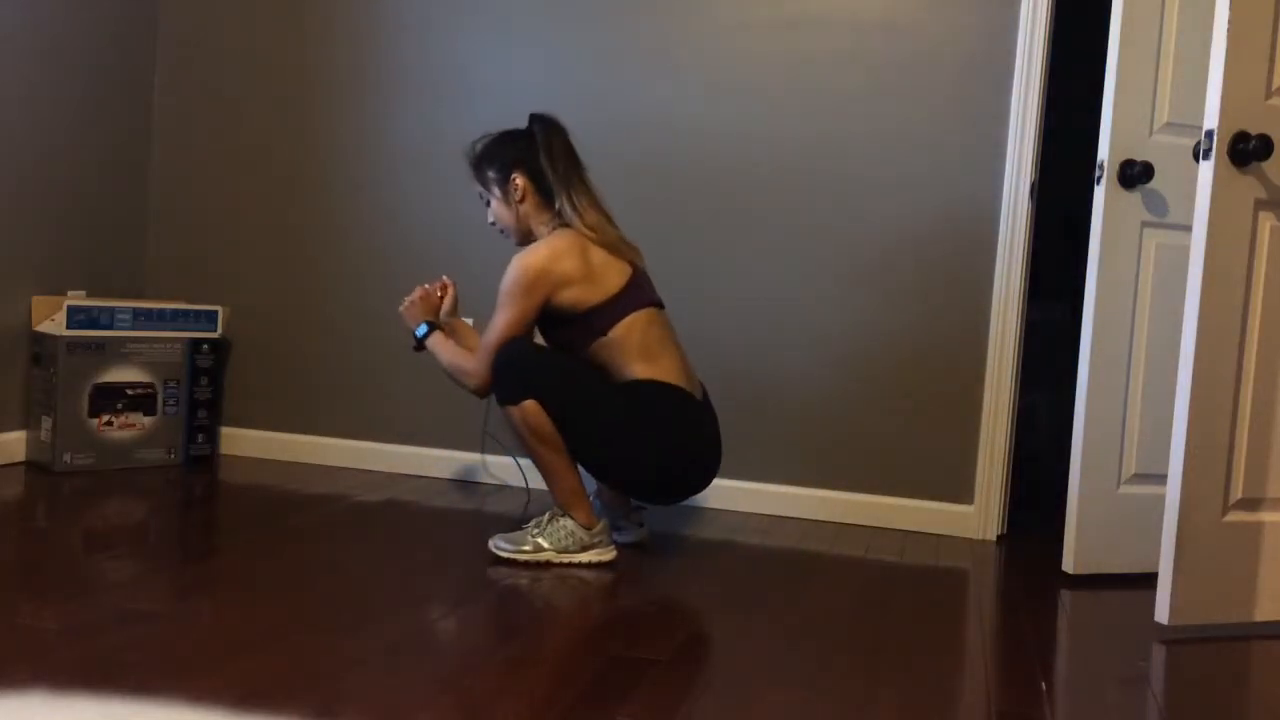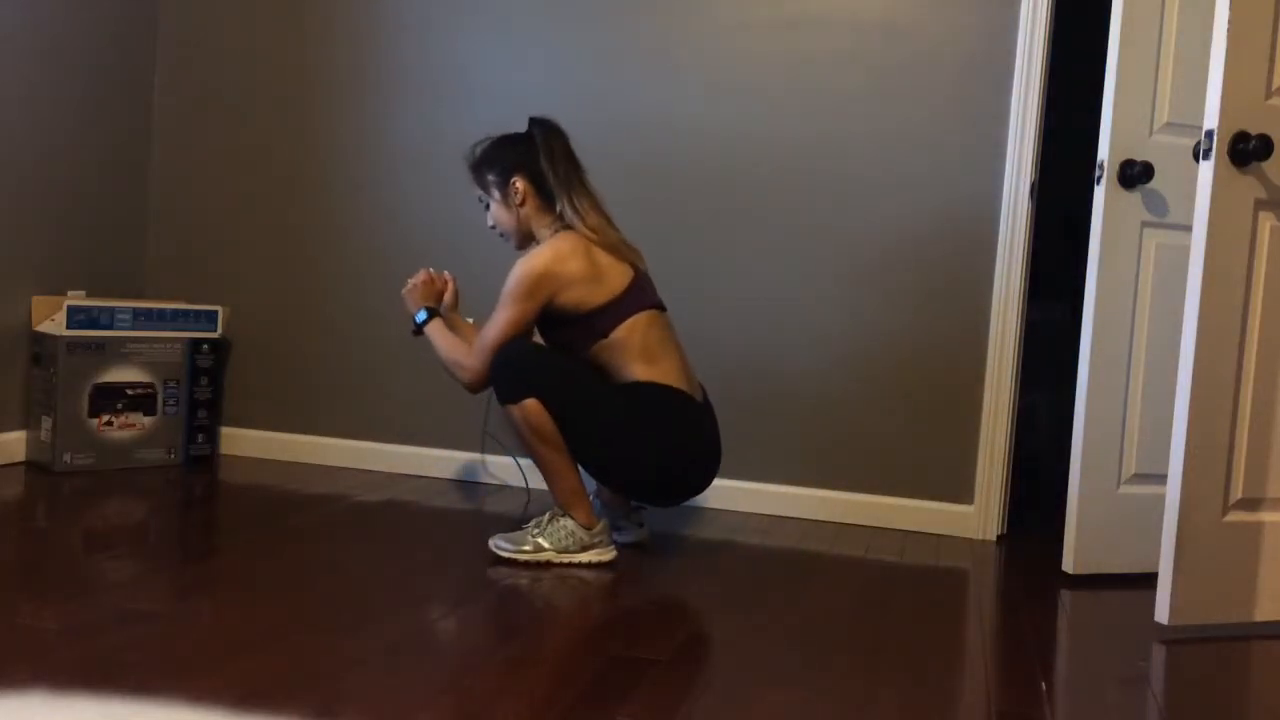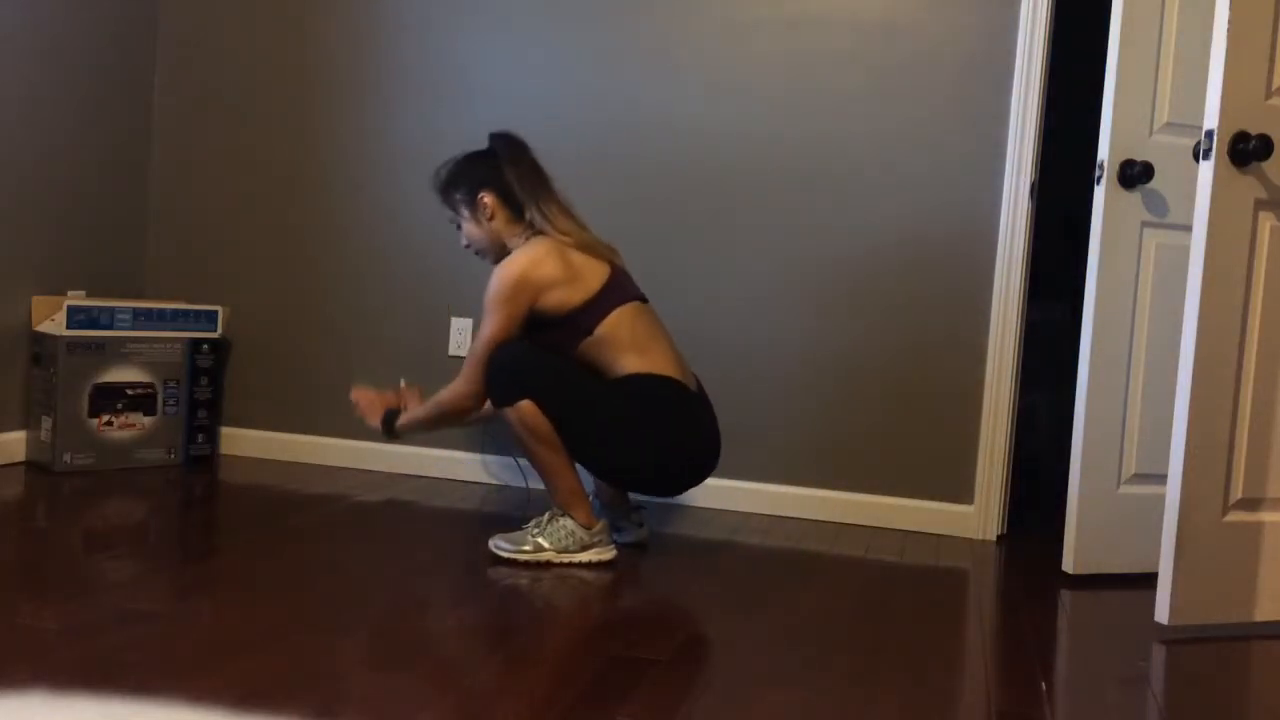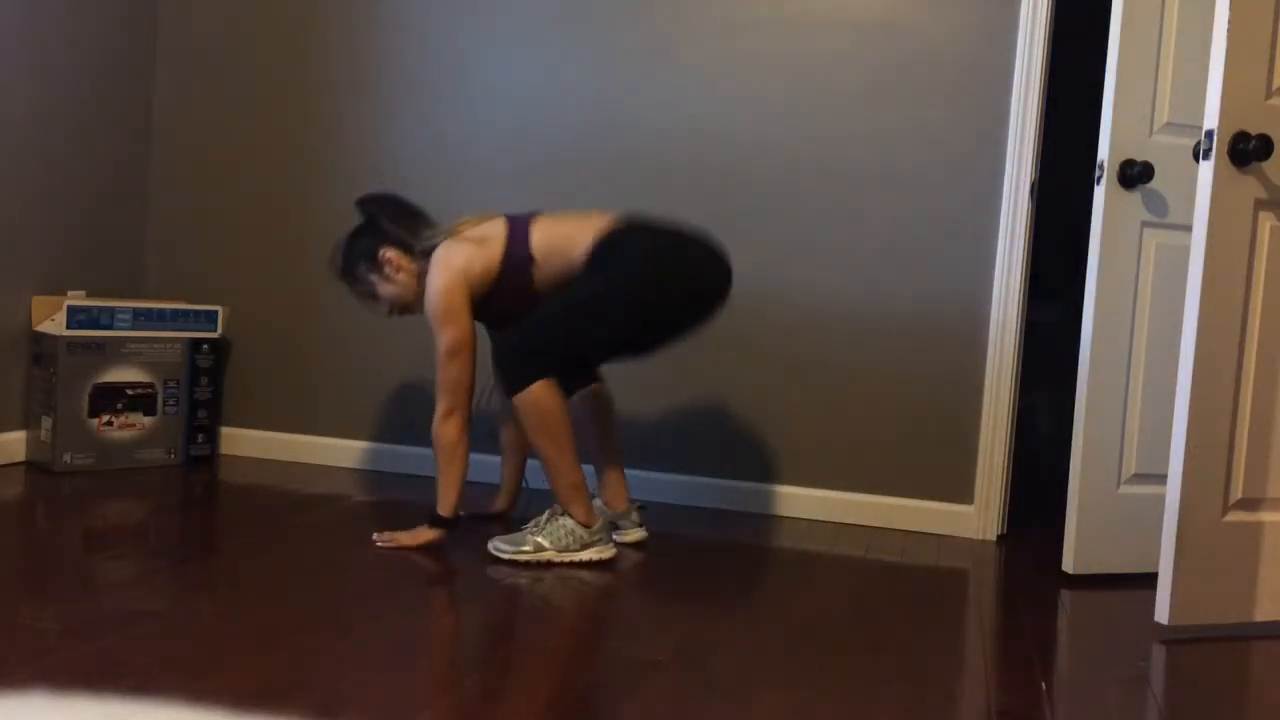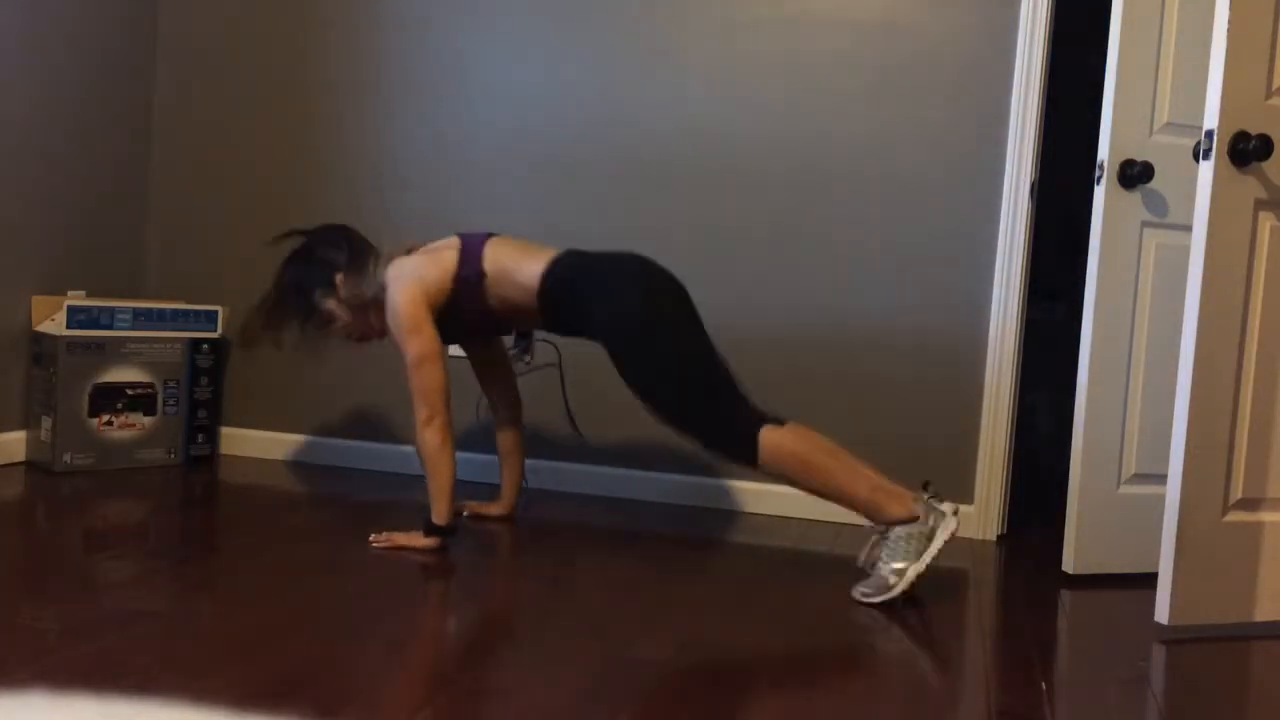
dt=0.5s
person 1, frame 1
left shoulder: (541, 260)
right shoulder: (585, 244)
left elbow: (482, 376)
left wrist: (426, 328)
right wrist: (452, 322)
left hip: (665, 444)
right hip: (684, 434)
left knee: (515, 367)
right knee: (543, 372)
left ankle: (582, 529)
right ankle: (618, 510)
person 1, frame 2
left shoulder: (545, 261)
right shoulder: (584, 245)
left elbow: (476, 371)
left wrist: (425, 315)
right wrist: (450, 314)
left hip: (666, 447)
right hip: (682, 436)
left knee: (515, 367)
right knee: (535, 370)
left ankle: (582, 529)
right ankle: (617, 511)
person 1, frame 3
left shoulder: (520, 268)
right shoulder: (561, 250)
left elbow: (470, 392)
left wrist: (395, 420)
right wrist: (422, 408)
left hip: (664, 437)
right hip: (680, 423)
left knee: (510, 368)
right knee: (540, 378)
left ankle: (581, 529)
right ankle: (615, 511)
person 1, frame 4
left shoulder: (447, 275)
right shoulder: (470, 261)
left elbow: (451, 413)
right elbow: (524, 391)
left wrist: (441, 522)
right wrist: (506, 497)
left hip: (660, 267)
right hip: (680, 257)
left knee: (532, 359)
right knee: (568, 367)
left ankle: (582, 525)
right ankle: (618, 512)
person 1, frame 5
left shoulder: (400, 292)
right shoulder: (428, 286)
left elbow: (432, 420)
right elbow: (503, 398)
left wrist: (437, 528)
right wrist: (507, 499)
left hip: (619, 294)
right hip: (614, 284)
left knee: (733, 426)
right knee: (730, 422)
left ankle: (908, 516)
right ankle: (904, 513)
